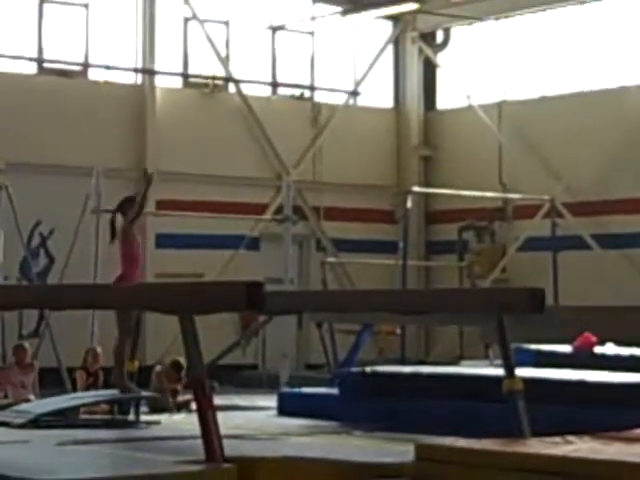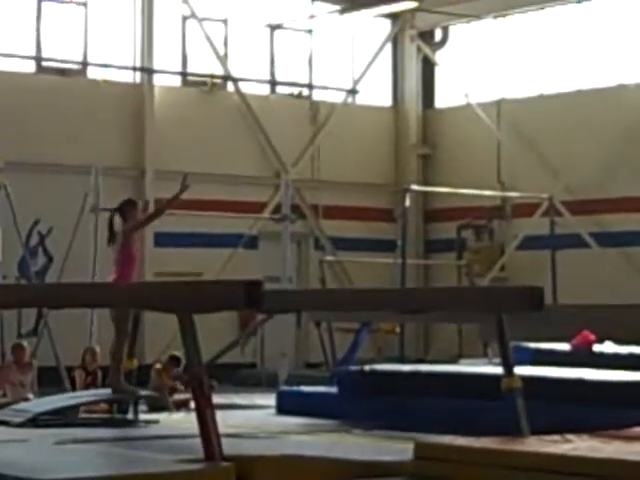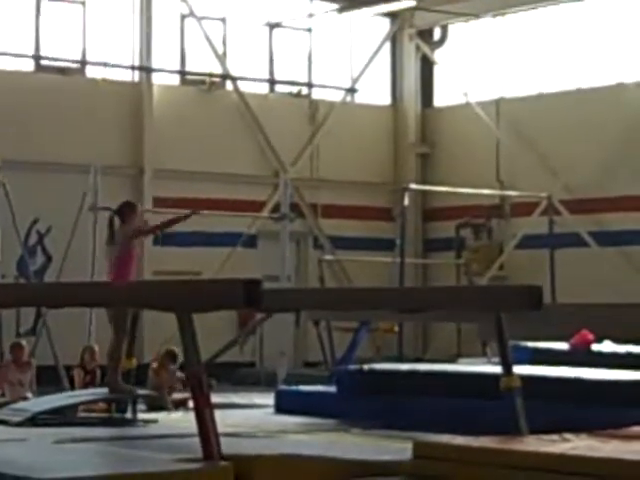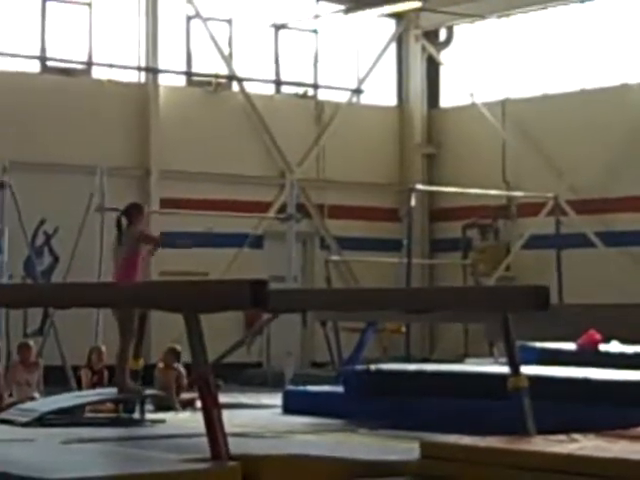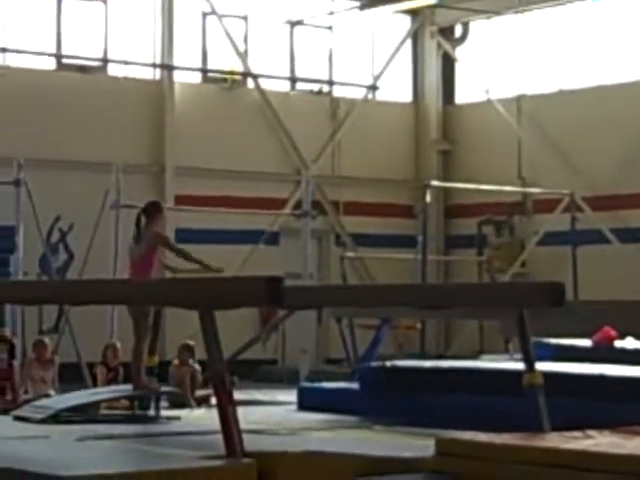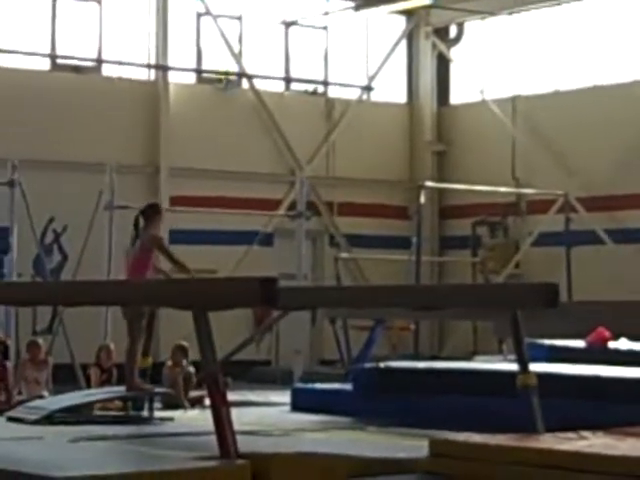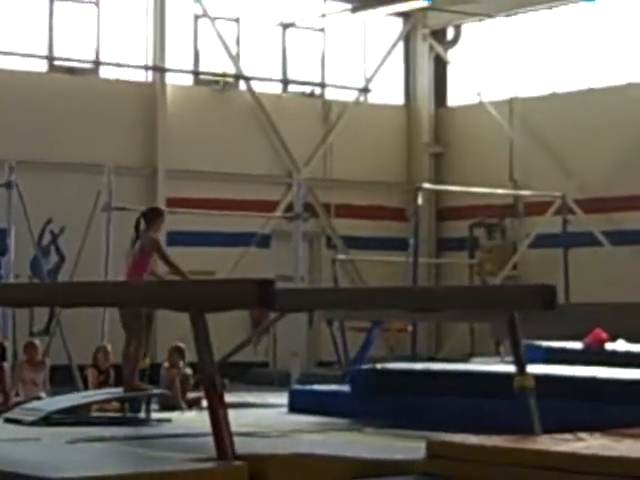
dt=0.2s
person 1, frame 1
left shoulder: (129, 231)
right shoulder: (126, 230)
left elbow: (137, 211)
right elbow: (138, 210)
right wrist: (147, 186)
left hip: (129, 286)
right hip: (126, 286)
left knee: (125, 333)
right knee: (125, 333)
left ankle: (119, 376)
right ankle: (120, 378)
person 1, frame 2
left shoulder: (124, 232)
right shoulder: (127, 231)
right elbow: (155, 215)
right wrist: (179, 193)
left hip: (119, 287)
right hip: (122, 288)
left knee: (120, 335)
right knee: (122, 334)
left ankle: (114, 378)
right ankle: (116, 380)
person 1, frame 3
left shoulder: (118, 234)
right shoulder: (129, 233)
right elbow: (161, 227)
right wrist: (188, 215)
left knee: (118, 335)
right knee: (120, 335)
left ankle: (112, 378)
right ankle: (114, 380)
person 1, frame 4
left shoulder: (123, 236)
right shoulder: (138, 234)
right elbow: (163, 242)
left wrist: (147, 249)
left knee: (126, 336)
right knee: (127, 336)
left ankle: (122, 378)
right ankle: (122, 380)
person 1, frame 5
left shoulder: (140, 234)
right shoulder: (155, 235)
right elbow: (180, 253)
left wrist: (169, 268)
right wrist: (206, 266)
left knee: (142, 334)
right knee: (141, 334)
left ankle: (139, 376)
right ankle: (138, 378)
person 1, frame 6
left shoulder: (139, 236)
right shoulder: (152, 237)
right elbow: (173, 260)
left wrist: (166, 275)
right wrist: (193, 276)
left knee: (135, 336)
right knee: (136, 336)
left ankle: (132, 378)
right ankle: (132, 380)
person 1, frame 7
left shoulder: (138, 238)
right shoulder: (151, 240)
right elbow: (169, 264)
left wrist: (163, 280)
right wrist: (188, 280)
left knee: (131, 338)
right knee: (141, 337)
left ankle: (128, 379)
right ankle: (132, 379)
